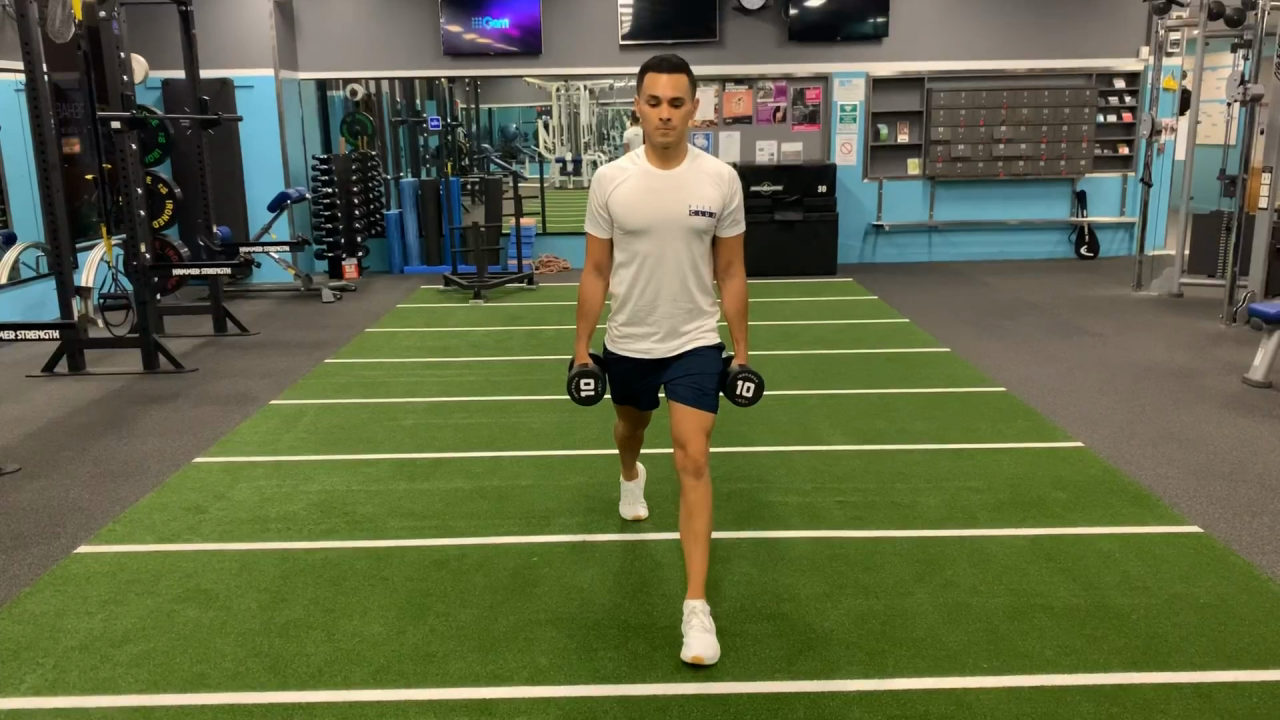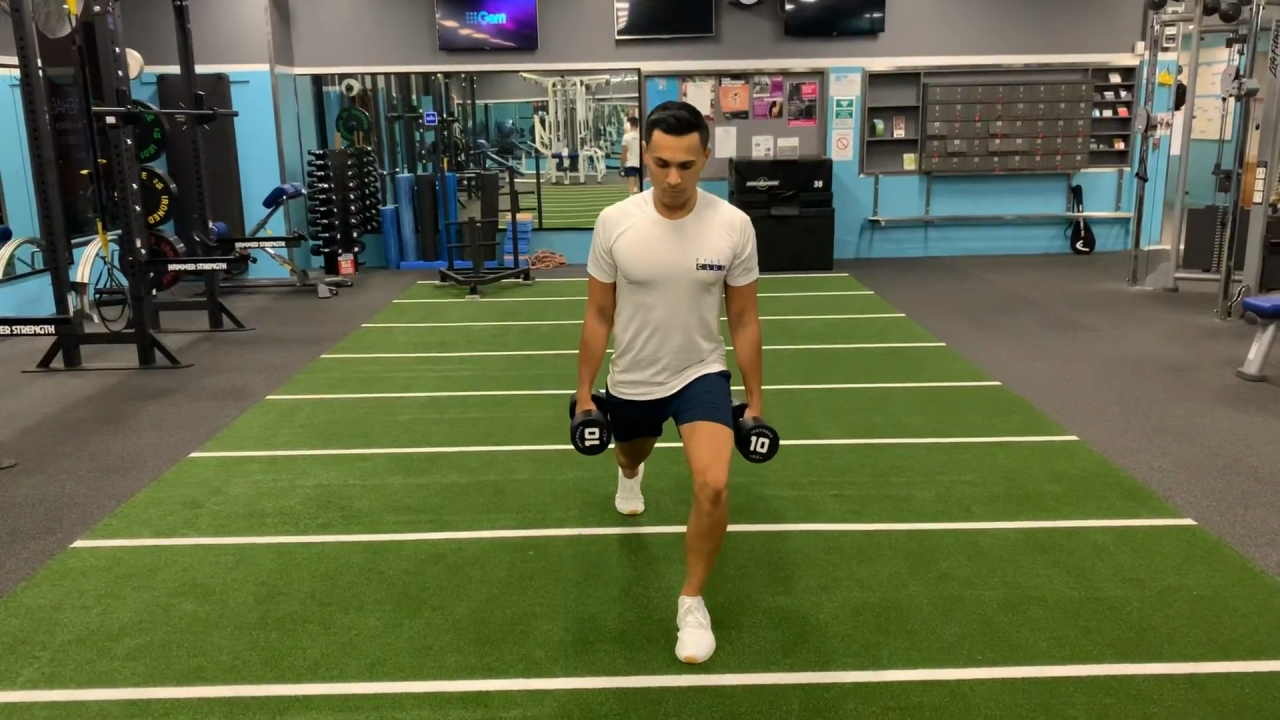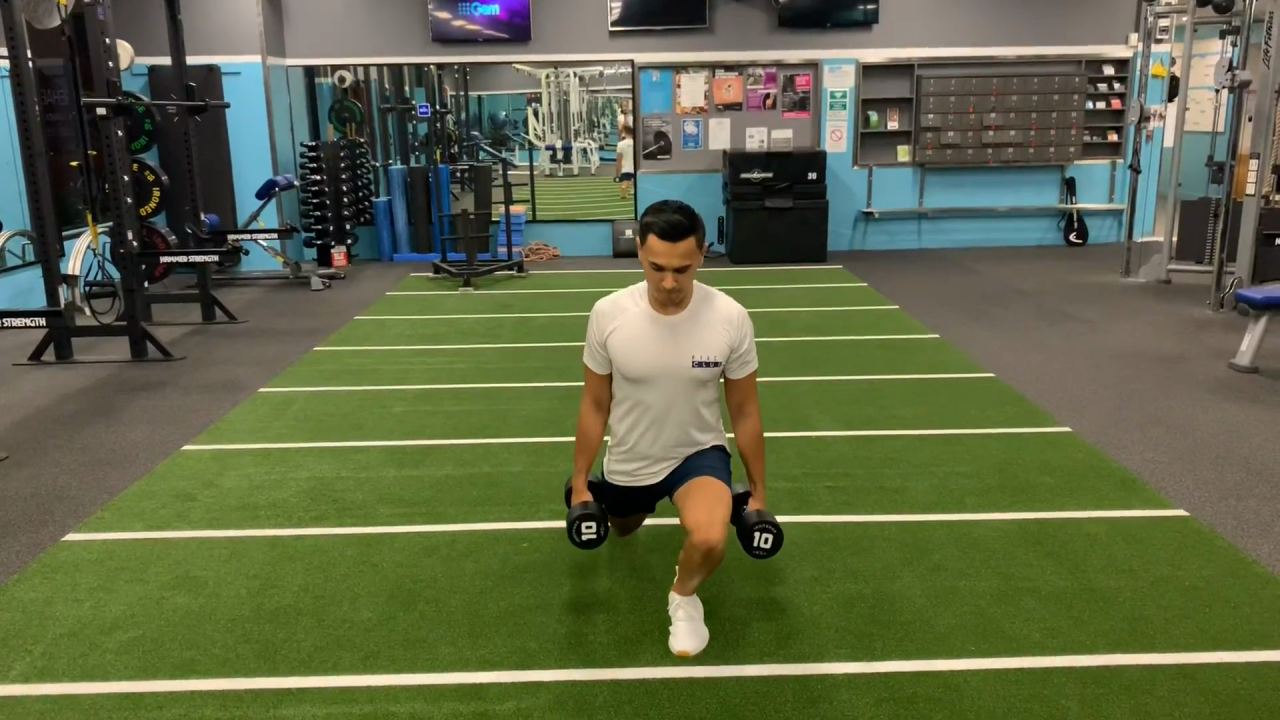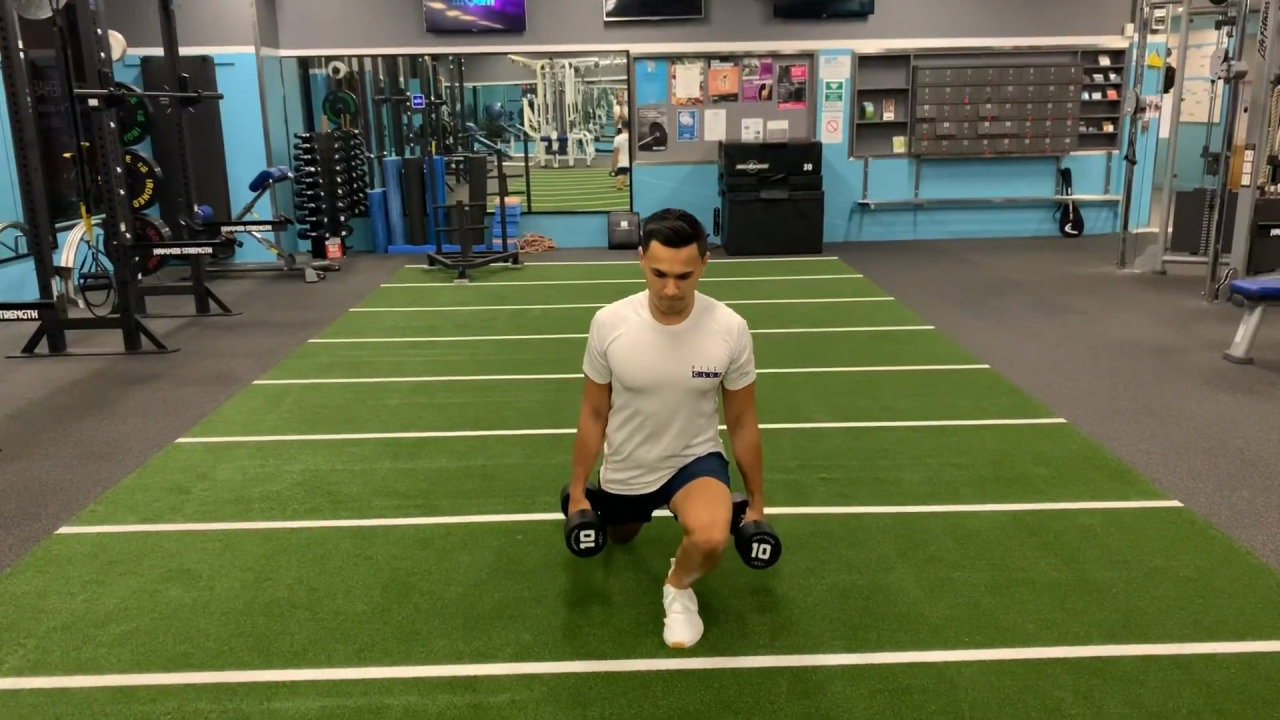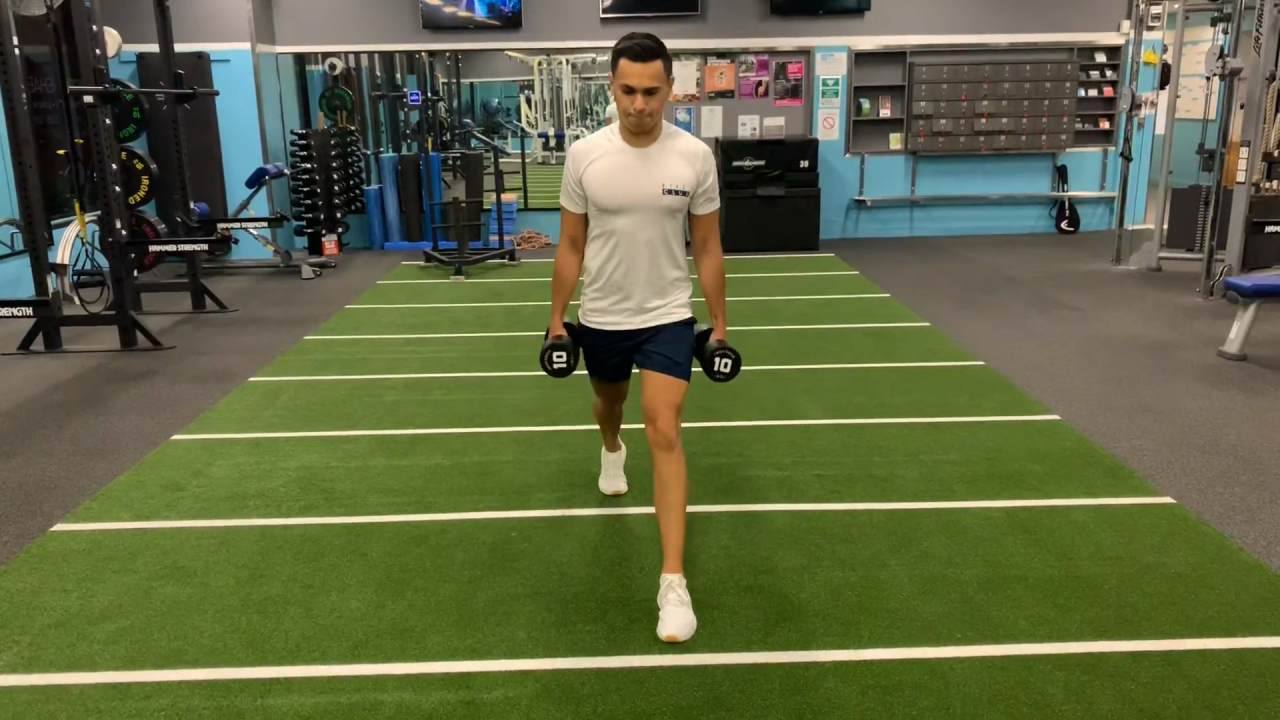
dt=1s
person 1, frame 1
left shoulder: (720, 178)
right shoulder: (611, 179)
left elbow: (730, 273)
right elbow: (596, 271)
left wrist: (741, 349)
right wrist: (581, 345)
left hip: (695, 344)
right hip: (628, 344)
left knee: (692, 462)
right knee: (630, 426)
left ankle: (697, 605)
right ankle: (630, 476)
person 1, frame 2
left shoulder: (733, 225)
right shoulder: (615, 222)
left elbow: (744, 321)
right elbow: (599, 315)
left wrist: (755, 398)
right wrist: (584, 391)
left hip: (701, 375)
right hip: (631, 381)
left knee: (712, 486)
right knee: (632, 454)
left ankle: (692, 601)
right ankle: (629, 471)
person 1, frame 3
left shoulder: (730, 318)
right shoulder: (608, 314)
left elbow: (745, 412)
right elbow: (595, 405)
left wrist: (758, 490)
right wrist: (579, 481)
left hip: (699, 451)
right hip: (629, 461)
left knee: (708, 539)
right knee: (623, 528)
left ankle: (684, 595)
right ankle: (638, 506)
person 1, frame 4
left shoulder: (730, 329)
right shoulder: (609, 324)
left elbow: (742, 422)
right elbow: (593, 414)
left wrist: (756, 501)
right wrist: (577, 490)
left hip: (696, 458)
right hip: (626, 470)
left knee: (711, 537)
right knee: (619, 537)
left ankle: (678, 587)
right ankle: (639, 508)
person 1, frame 5
left shoulder: (694, 155)
right shoulder: (585, 153)
left elbow: (708, 248)
right elbow: (571, 245)
left wrist: (719, 323)
right wrist: (556, 318)
left hip: (668, 318)
right hip: (601, 318)
left knee: (664, 436)
right knee: (608, 403)
left ankle: (673, 580)
right ankle: (611, 450)
